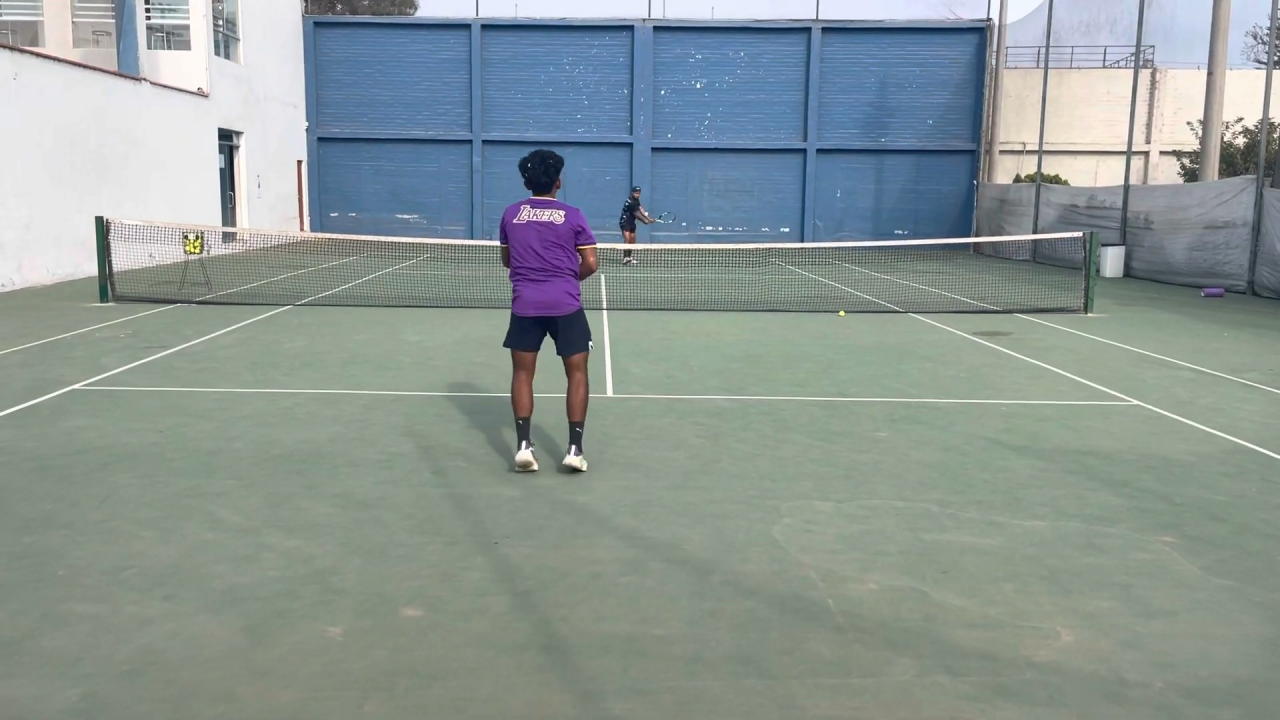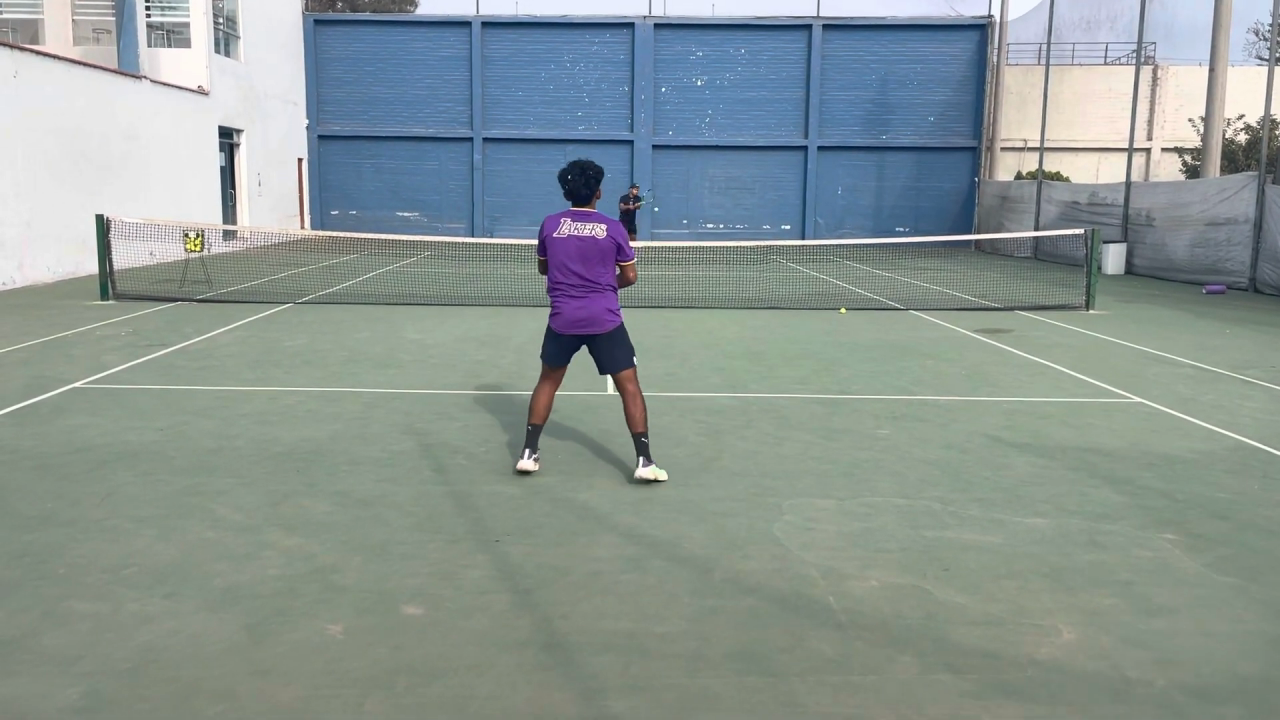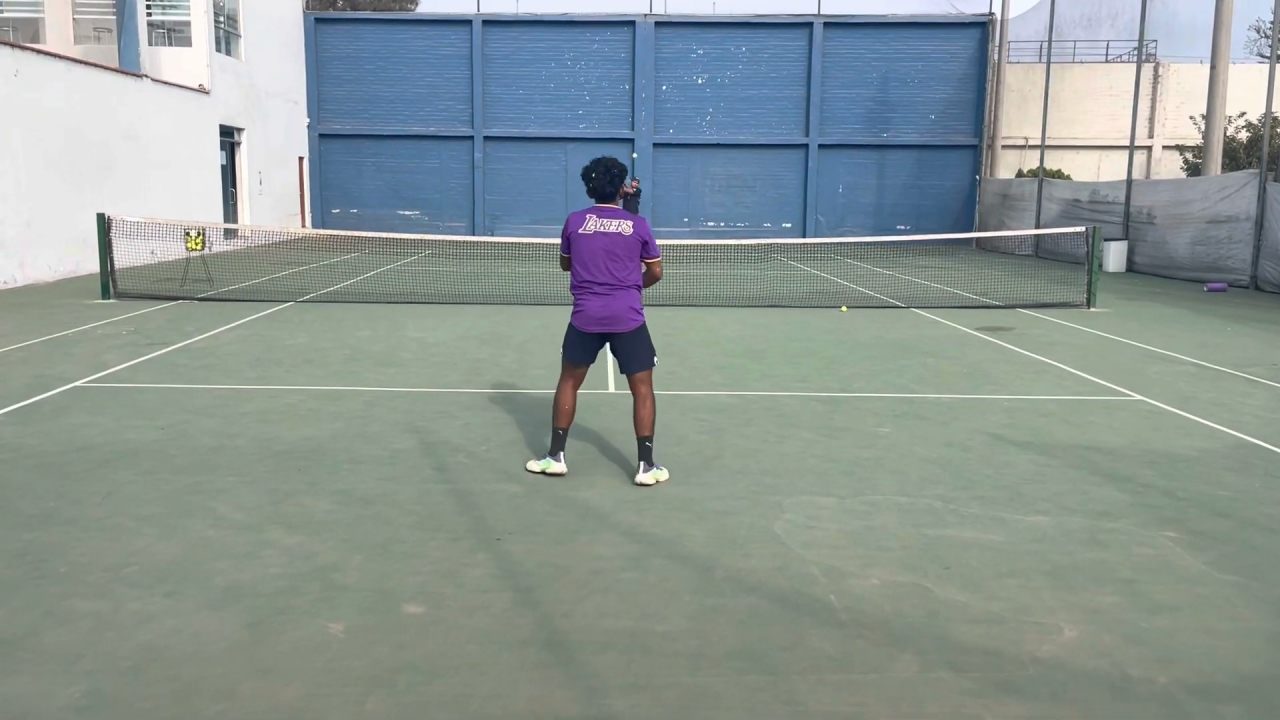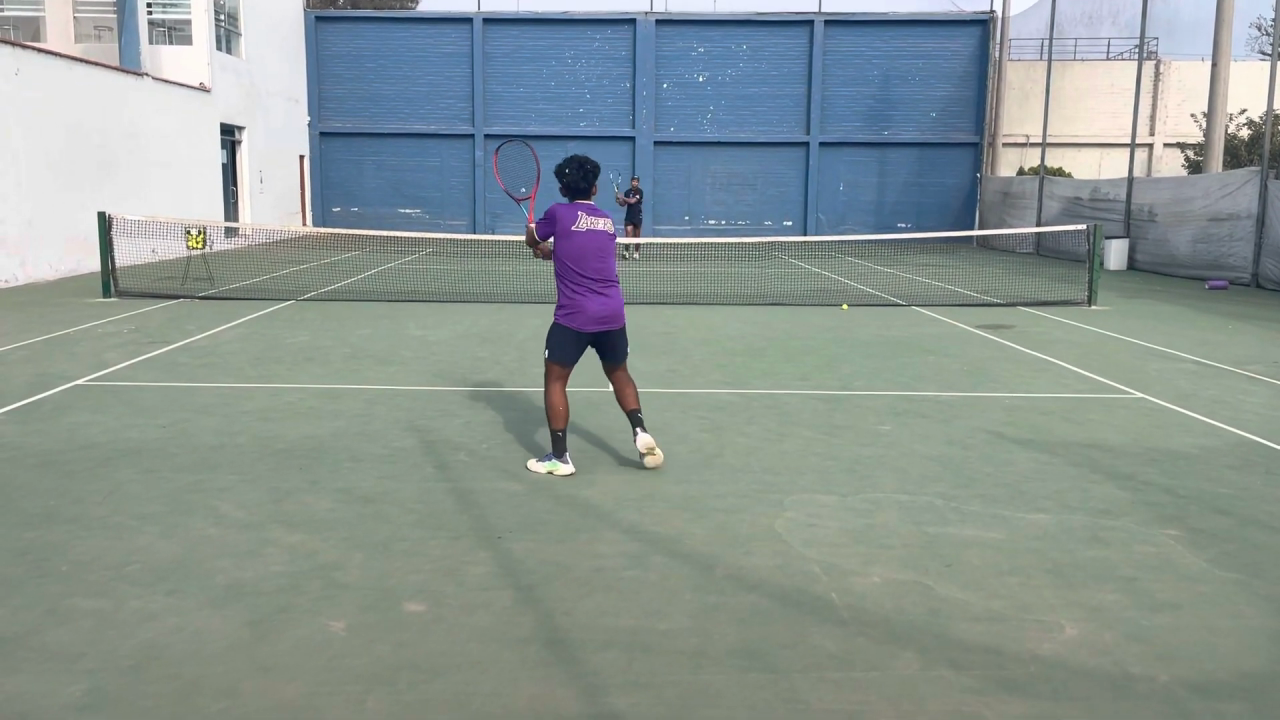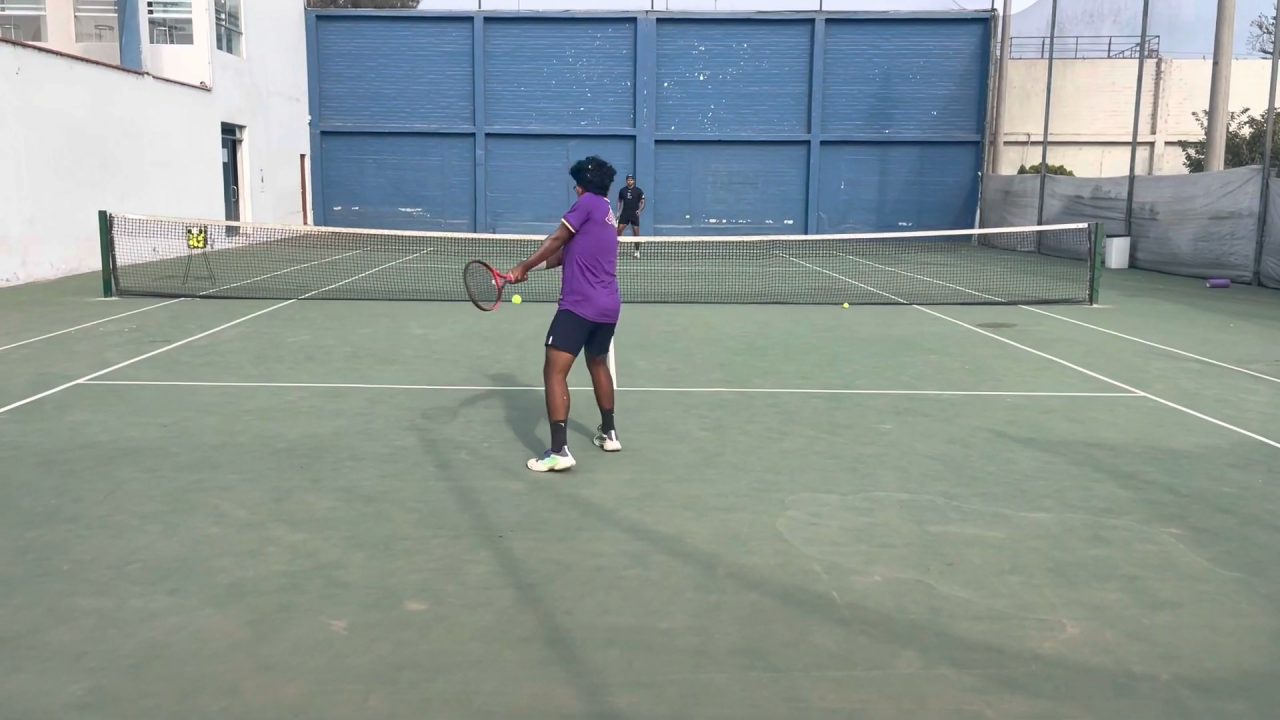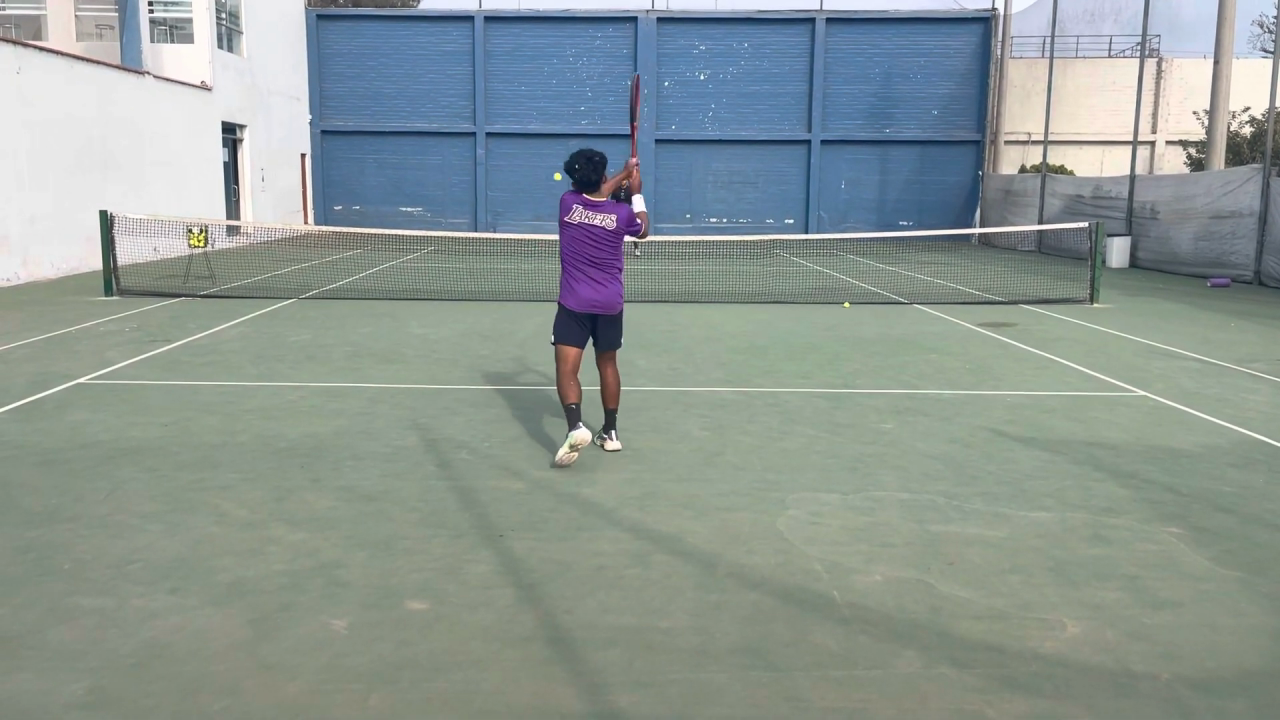
dt=0.4s
person 1, frame 1
left shoulder: (511, 214)
right shoulder: (572, 215)
right elbow: (590, 264)
left hip: (525, 305)
right hip: (565, 305)
left knee: (523, 373)
right knee: (578, 374)
left ankle: (524, 446)
right ankle: (574, 449)
person 1, frame 2
left shoulder: (549, 225)
right shoulder: (612, 229)
left elbow: (544, 269)
right elbow: (630, 277)
left hip: (563, 320)
right hip: (604, 320)
left knee: (547, 382)
right knee: (629, 387)
left ankle: (528, 452)
right ankle: (644, 461)
person 1, frame 3
left shoulder: (574, 221)
right shoulder: (638, 224)
left elbow: (565, 264)
right elbow: (655, 274)
left hip: (585, 317)
right hip: (628, 317)
left knee: (569, 383)
right knee: (642, 389)
left ankle: (556, 456)
right ankle: (646, 465)
person 1, frame 4
left shoulder: (560, 212)
right shoulder: (605, 222)
left elbow: (533, 240)
left wrist: (533, 234)
right wrist: (553, 251)
left hip: (575, 316)
right hip: (612, 314)
left knee: (554, 381)
right knee: (618, 374)
left ankle: (559, 457)
right ankle: (641, 433)
person 1, frame 5
left shoulder: (587, 204)
right shoulder: (609, 216)
left elbow: (557, 242)
left wrist: (524, 268)
right wrist: (537, 264)
left hip: (579, 306)
right hip: (608, 307)
left knee: (555, 374)
right knee: (598, 365)
left ankle: (559, 450)
right ankle: (609, 433)
person 1, frame 6
left shoulder: (567, 202)
right shoulder: (622, 214)
right elbow: (643, 229)
left wrist: (622, 176)
right wrist: (635, 192)
left hip: (573, 302)
right hip: (610, 303)
left knee: (566, 368)
right knee: (607, 365)
left ankle: (576, 427)
right ankle: (610, 433)
